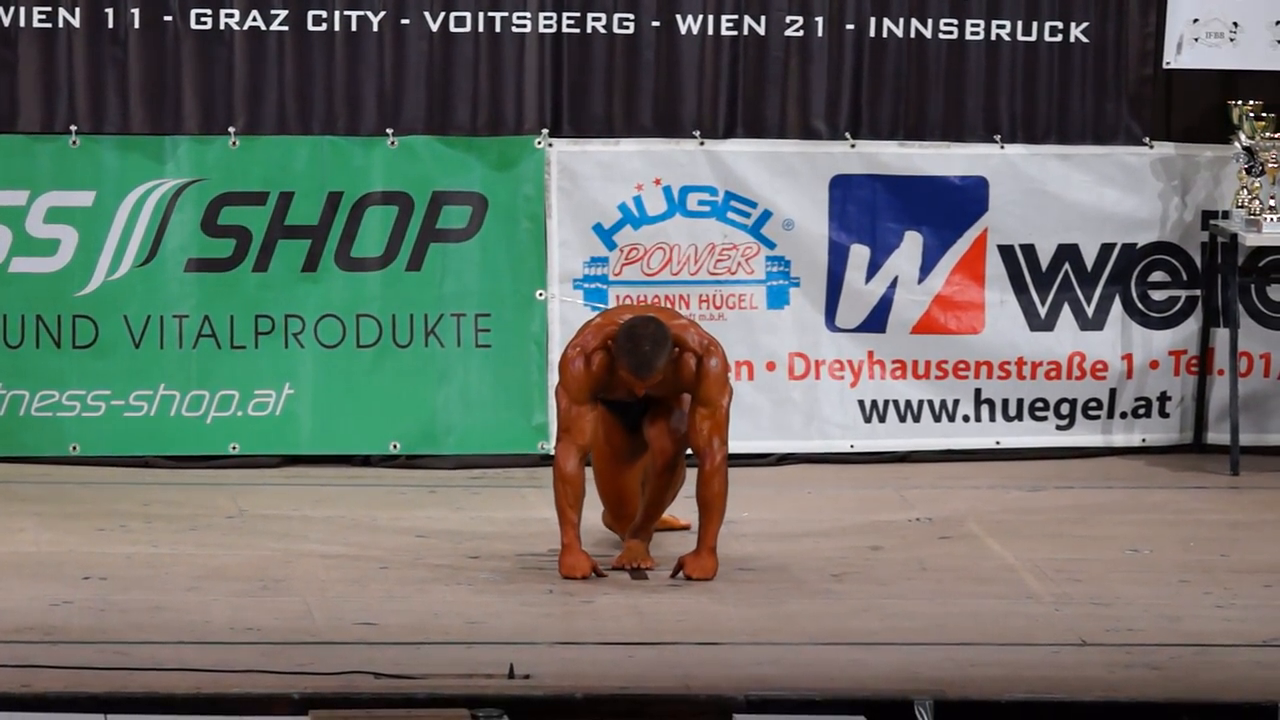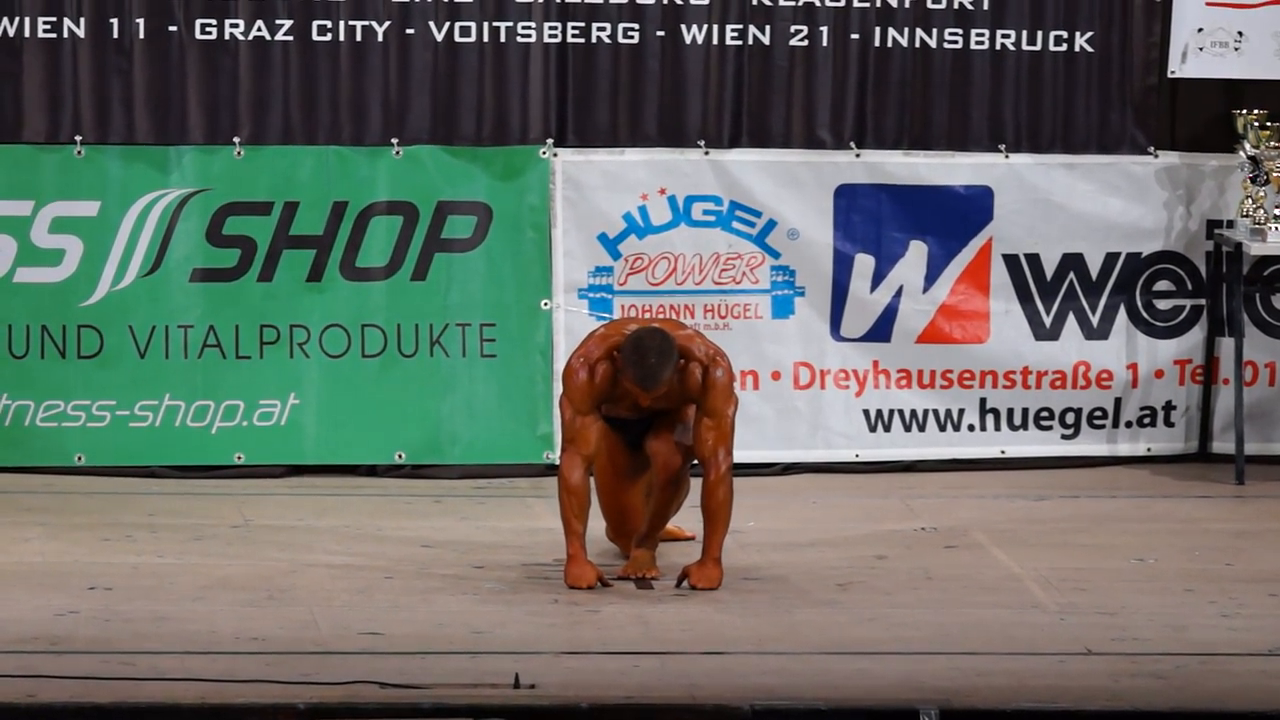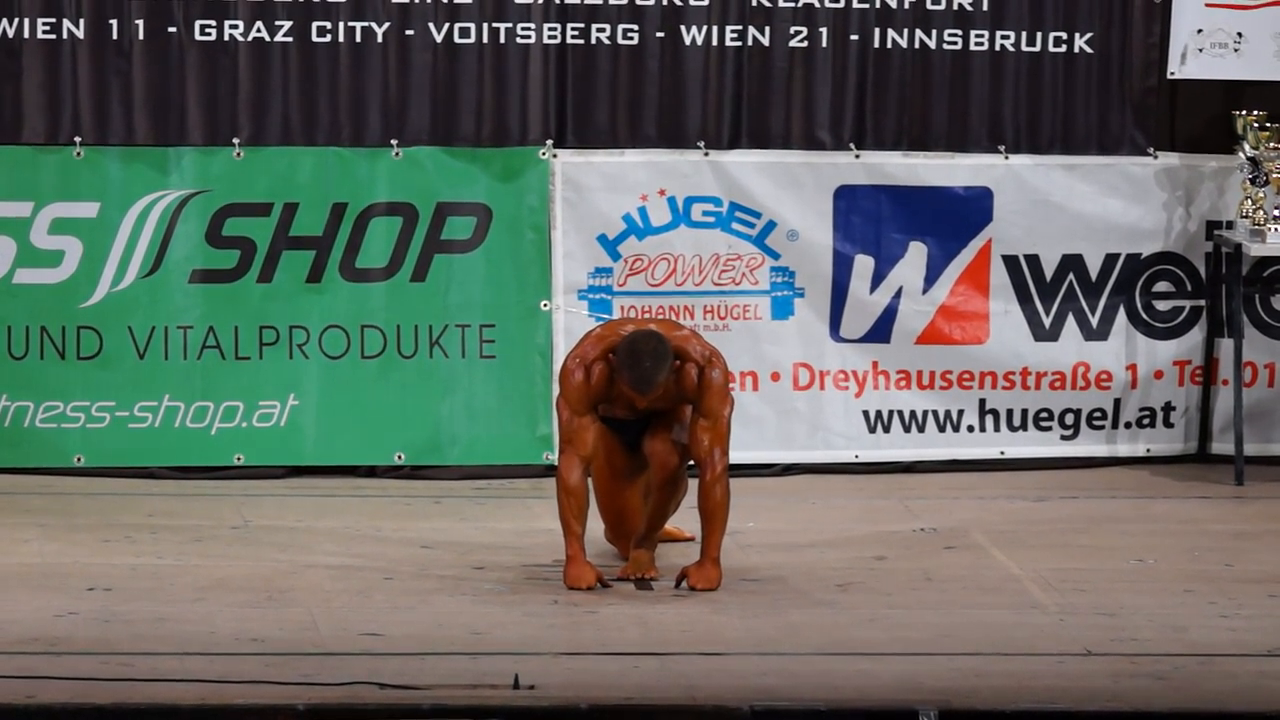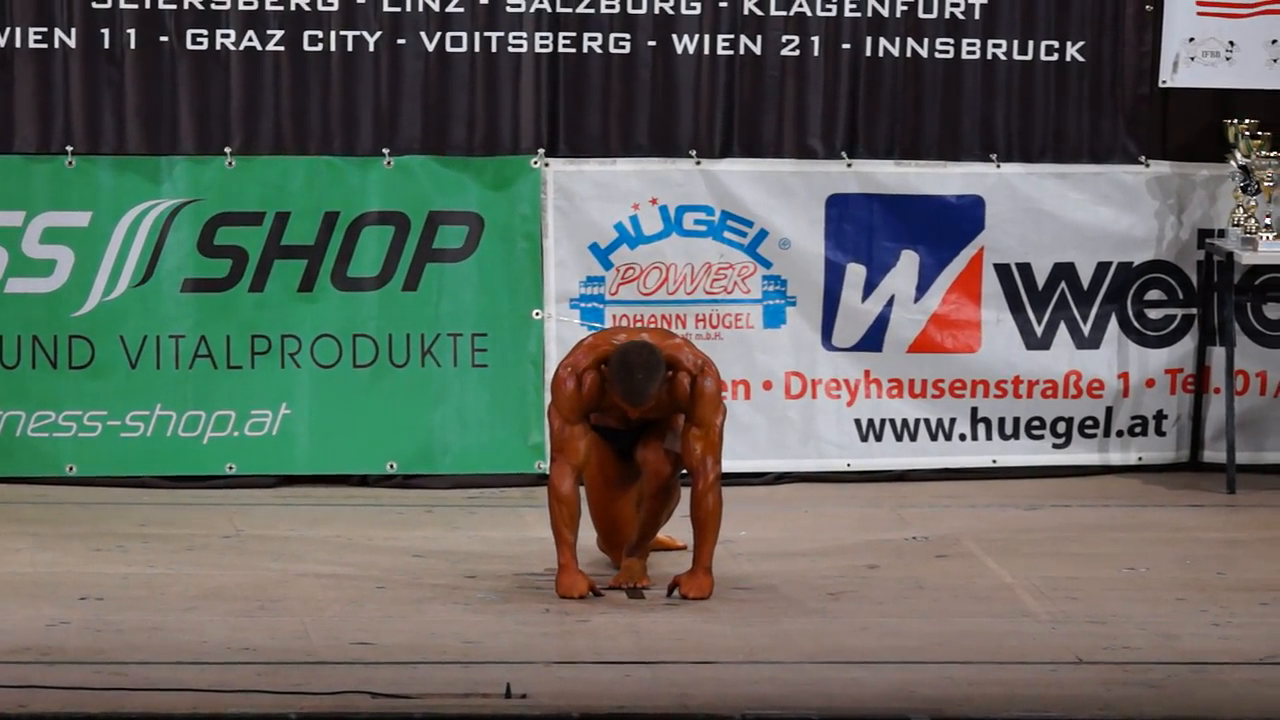
dt=0.5s
person 1, frame 1
left shoulder: (705, 358)
right shoulder: (583, 356)
left elbow: (713, 452)
right elbow: (570, 448)
left wrist: (706, 550)
right wrist: (570, 546)
left hip: (672, 398)
right hip: (610, 403)
left knee: (666, 449)
right knee: (623, 520)
left ankle: (642, 532)
right ankle: (622, 518)
person 1, frame 2
left shoulder: (710, 367)
right shoulder: (588, 365)
left elbow: (718, 463)
right elbow: (574, 459)
left wrist: (711, 560)
right wrist: (576, 557)
left hip: (674, 415)
right hip: (613, 421)
left knee: (669, 459)
right knee: (626, 539)
left ankle: (647, 540)
right ankle: (641, 531)
person 1, frame 3
left shoulder: (705, 367)
right shoulder: (583, 366)
left elbow: (713, 463)
right elbow: (573, 459)
left wrist: (710, 561)
right wrist: (575, 558)
left hip: (671, 415)
right hip: (610, 421)
left knee: (667, 459)
right knee: (625, 541)
left ankle: (646, 542)
right ankle: (639, 534)
person 1, frame 4
left shoulder: (698, 376)
right shoulder: (576, 375)
left elbow: (706, 472)
right elbow: (564, 469)
left wrist: (701, 569)
right wrist: (567, 567)
left hip: (665, 425)
right hip: (604, 431)
left knee: (660, 467)
right knee: (617, 550)
left ankle: (638, 551)
right ankle: (631, 543)
